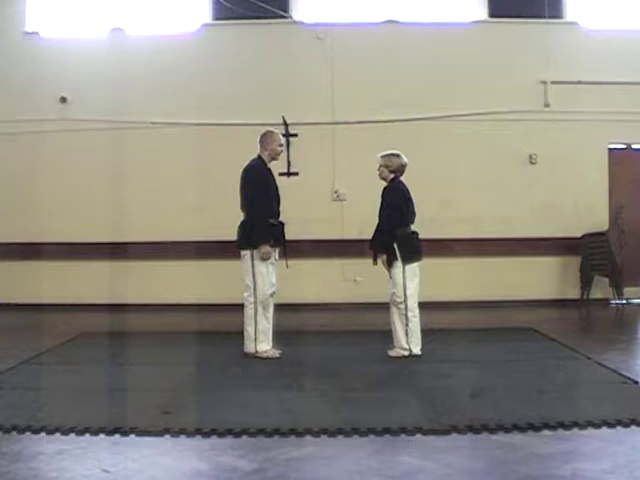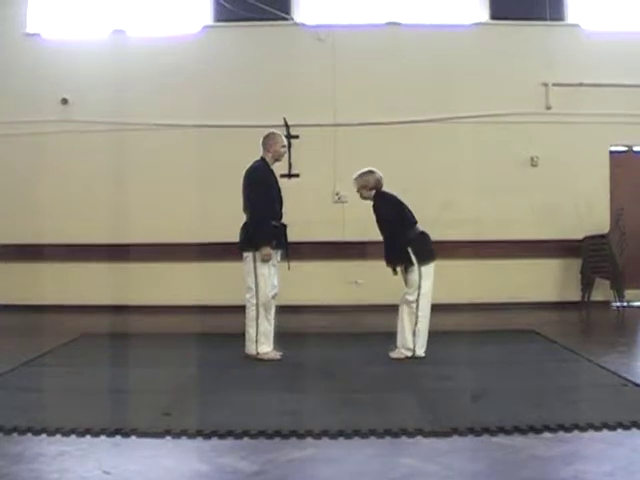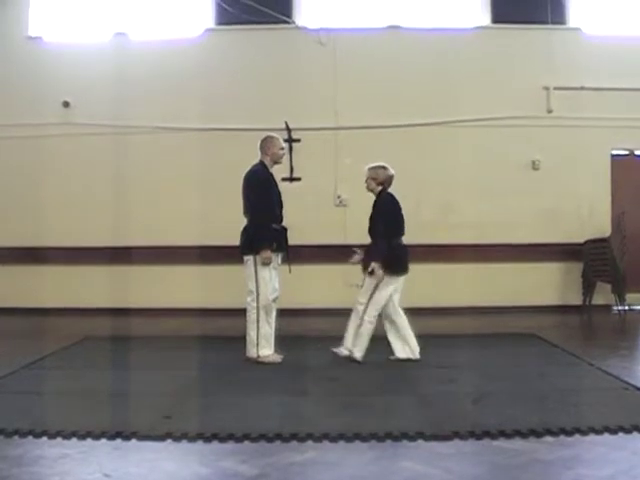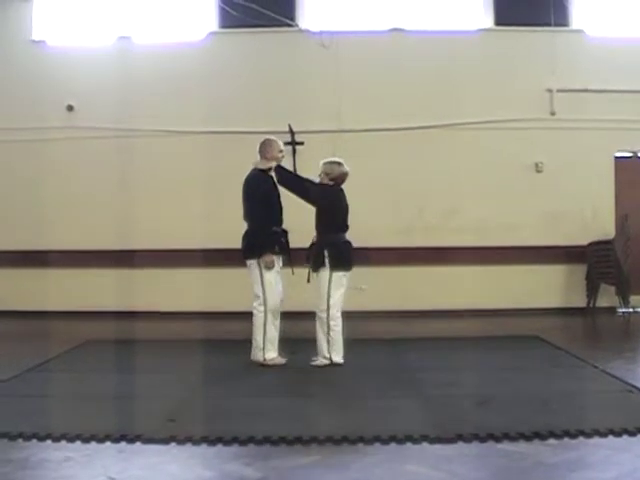
dt=0.7s
person 1, frame 1
left shoulder: (262, 170)
right shoulder: (255, 170)
right elbow: (254, 210)
right wrist: (263, 243)
left hip: (264, 240)
right hip: (257, 242)
left knee: (266, 292)
right knee: (258, 293)
left ankle: (262, 342)
right ankle: (256, 345)
person 1, frame 2
left shoulder: (265, 171)
right shoulder: (258, 171)
right elbow: (256, 211)
right wrist: (264, 244)
left hip: (267, 241)
right hip: (259, 243)
left knee: (268, 293)
right knee: (260, 295)
left ankle: (263, 344)
right ankle: (257, 347)
person 1, frame 3
left shoulder: (264, 175)
right shoulder: (257, 175)
right elbow: (256, 215)
right wrist: (264, 247)
left hip: (268, 245)
right hip: (259, 247)
left knee: (269, 297)
right knee: (260, 298)
left ankle: (264, 347)
right ankle: (258, 350)
person 1, frame 4
left shoulder: (264, 178)
right shoulder: (257, 179)
right elbow: (256, 219)
right wrist: (266, 251)
left hip: (269, 247)
right hip: (261, 250)
left knee: (273, 301)
right knee: (267, 301)
left ankle: (269, 351)
right ankle: (263, 353)
person 2, frame 1
left shoulder: (393, 190)
right shoulder: (399, 188)
left elbow: (388, 223)
left wrist: (382, 250)
right wrist: (385, 249)
left hip: (401, 252)
right hip: (404, 249)
left knee: (404, 299)
right knee: (399, 299)
left ankle: (410, 347)
right ankle: (405, 345)
person 2, frame 2
left shoulder: (383, 203)
right shoulder: (384, 201)
left elbow: (394, 234)
left wrist: (397, 261)
right wrist: (398, 261)
left hip: (417, 255)
right hip: (417, 253)
left knee: (416, 301)
right knee: (410, 300)
left ankle: (413, 348)
right ankle: (408, 347)
person 2, frame 3
left shoulder: (385, 201)
right shoulder: (387, 200)
left elbow: (383, 235)
left wrist: (377, 260)
right wrist: (364, 253)
left hip: (390, 262)
right hip: (395, 260)
left knee: (365, 306)
right knee: (390, 308)
left ankle: (352, 350)
right ankle: (408, 351)
person 2, frame 4
left shoulder: (331, 195)
right shoulder: (333, 194)
left elbow: (303, 187)
right elbow: (306, 186)
left wrist: (276, 169)
right wrist: (277, 171)
left hip: (332, 257)
right hip: (335, 255)
left knee: (328, 309)
right knee: (330, 308)
left ankle: (332, 355)
right ankle: (331, 353)
